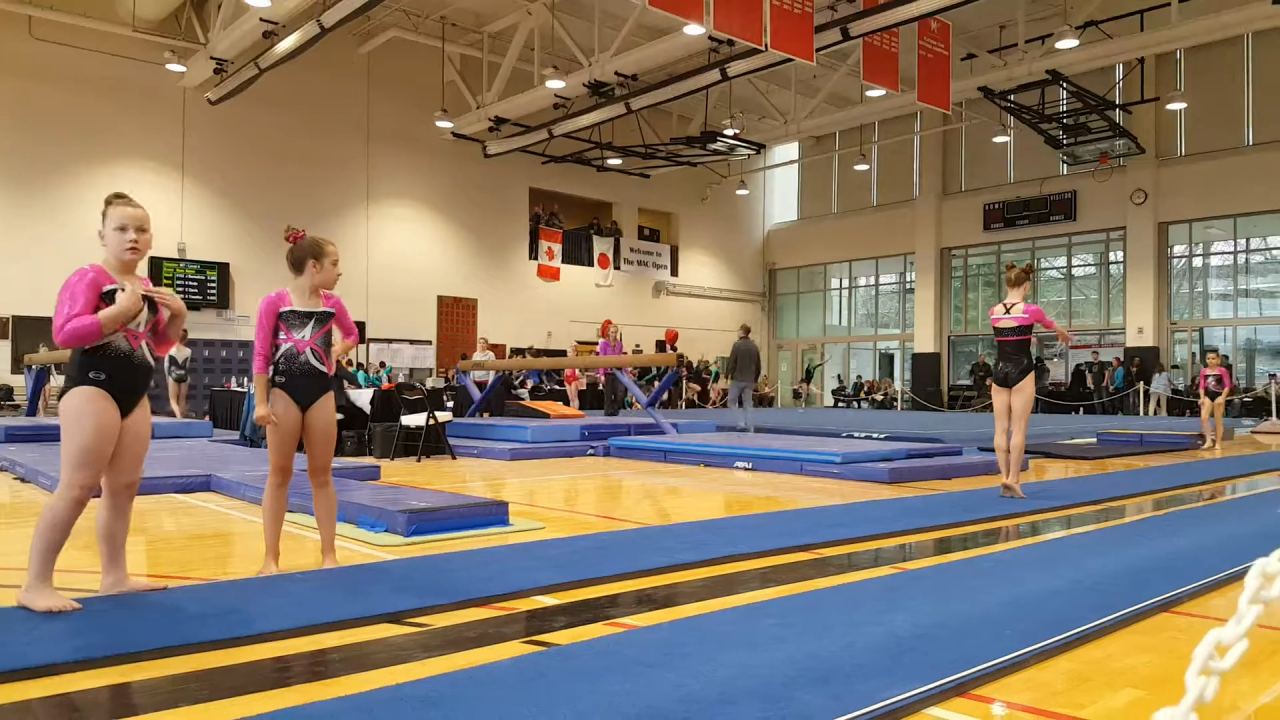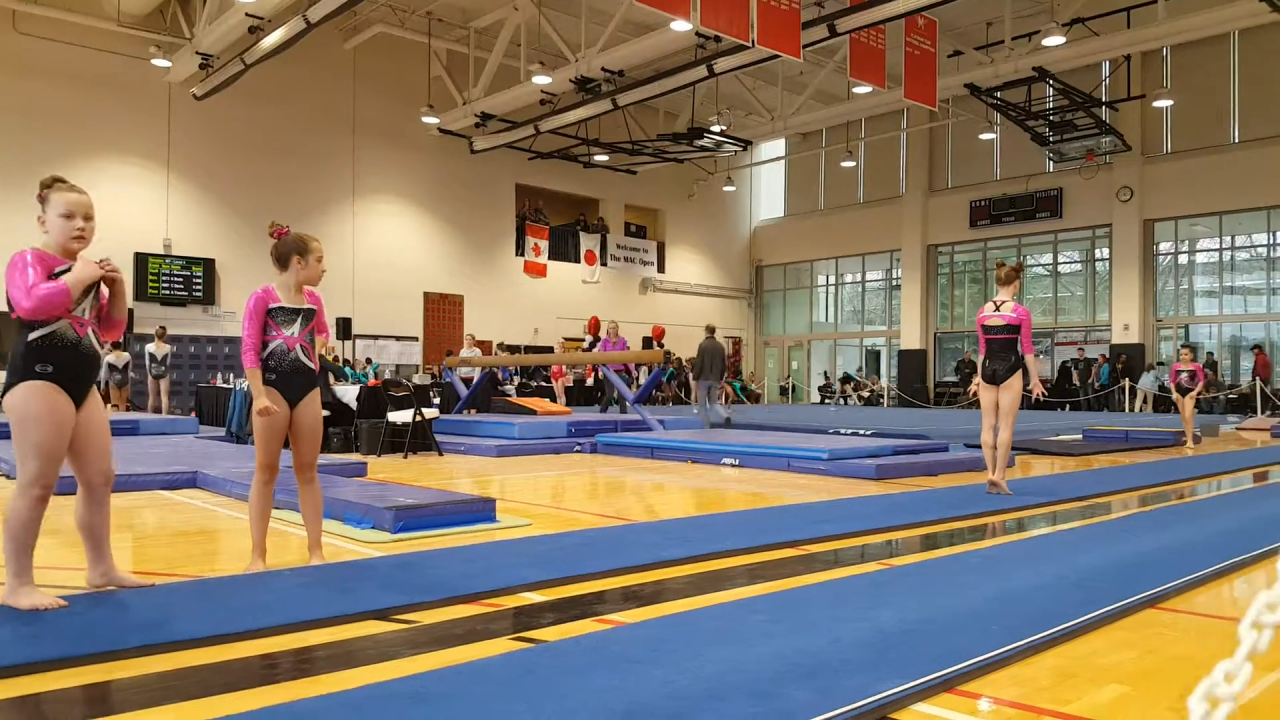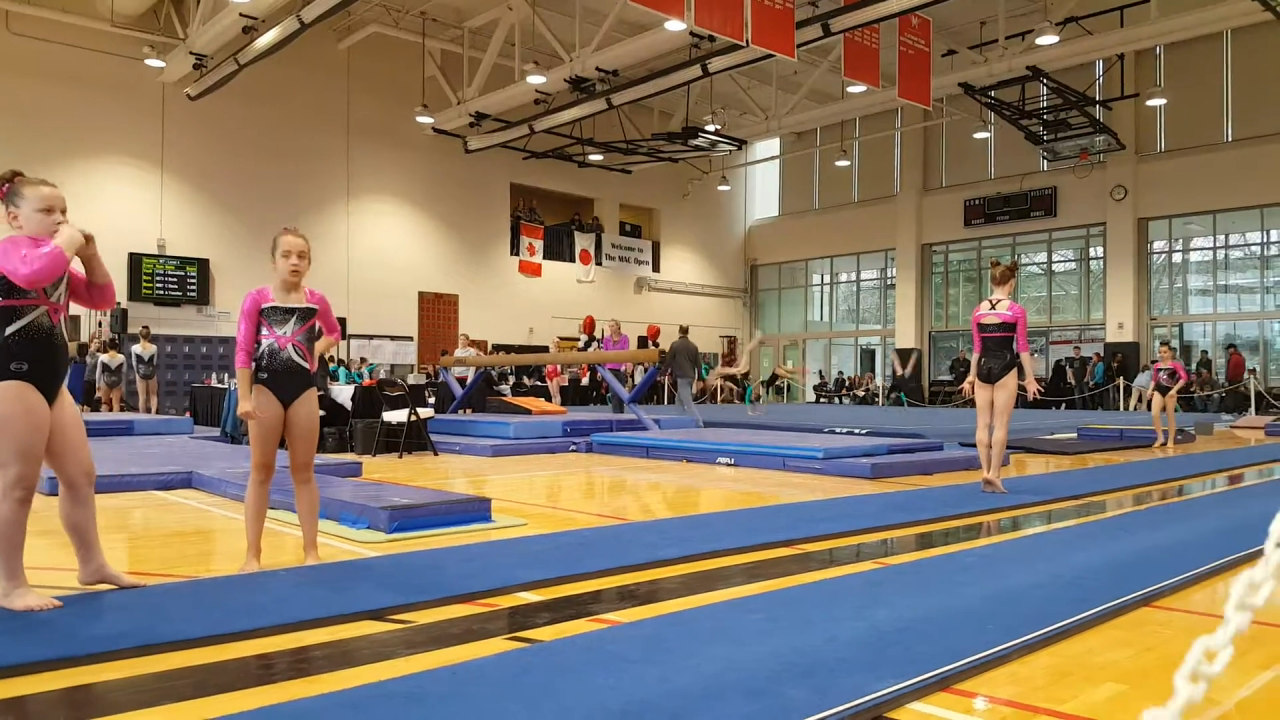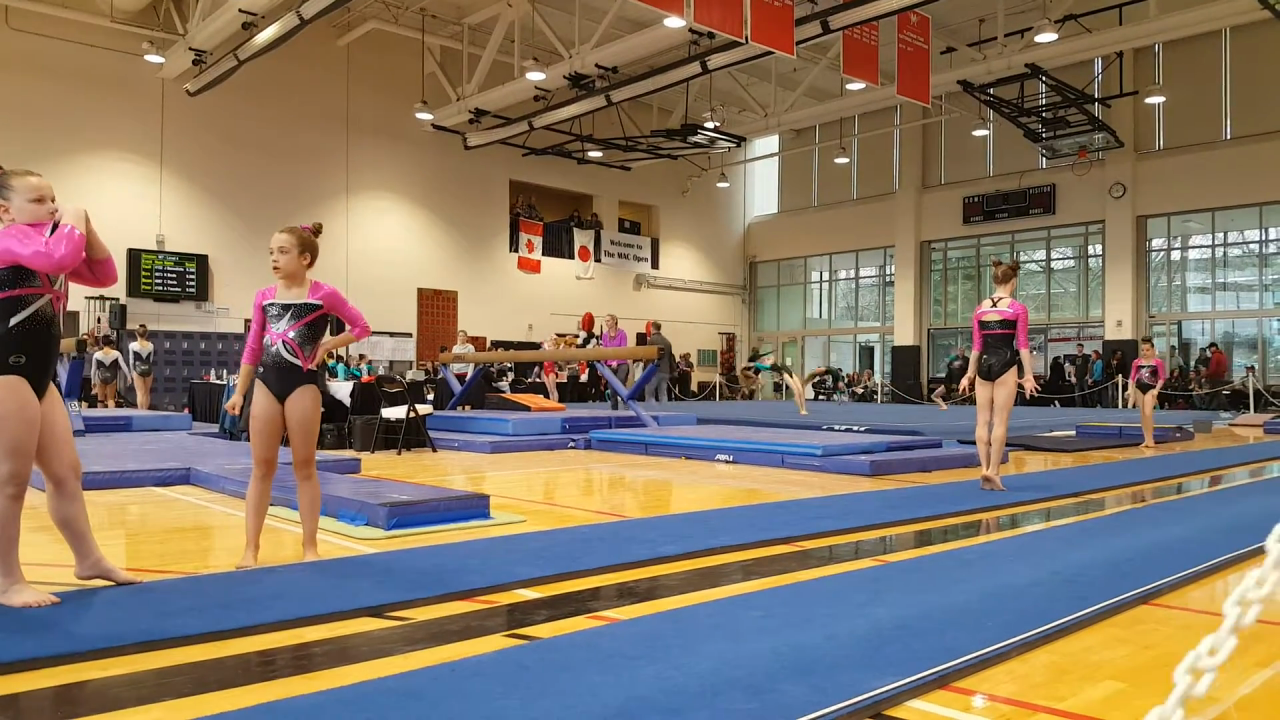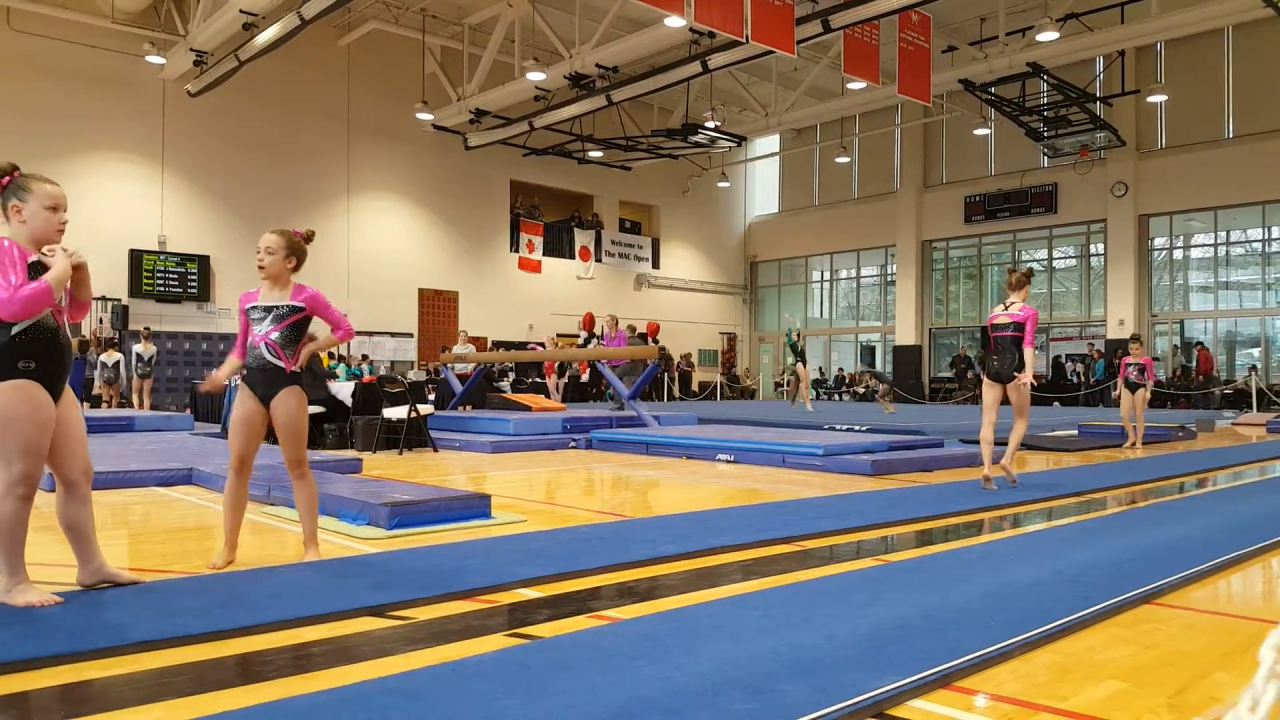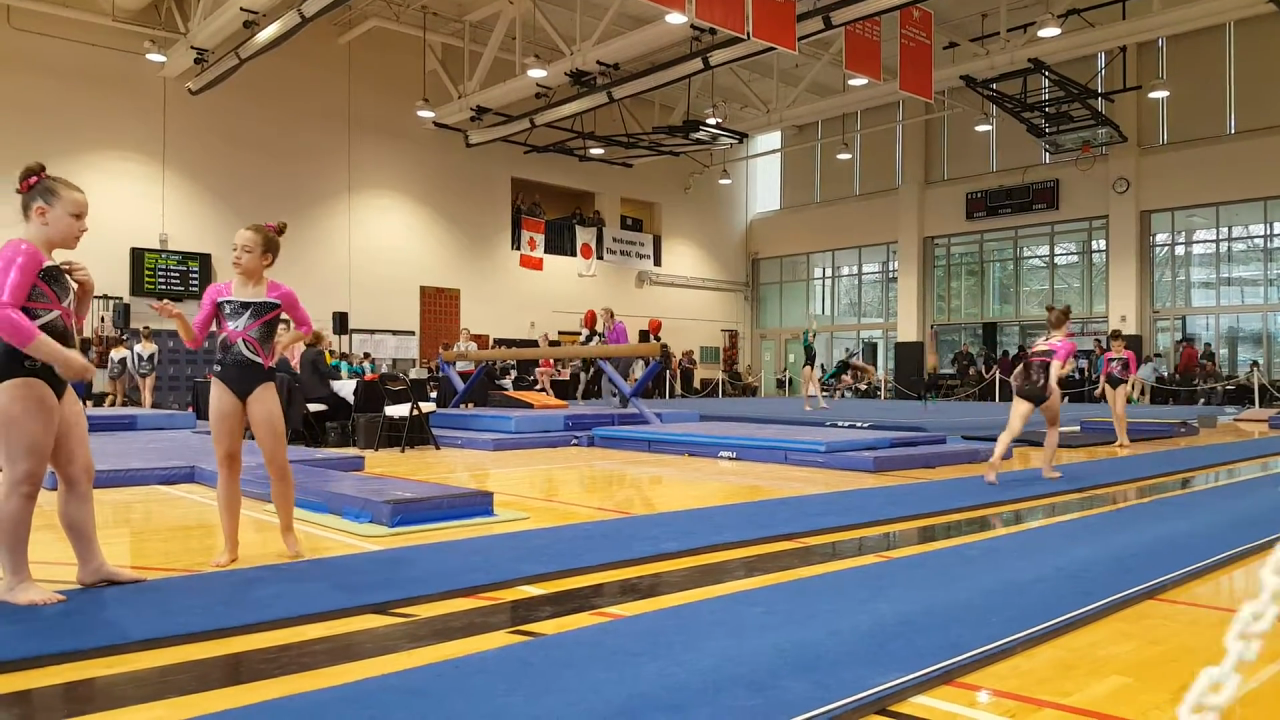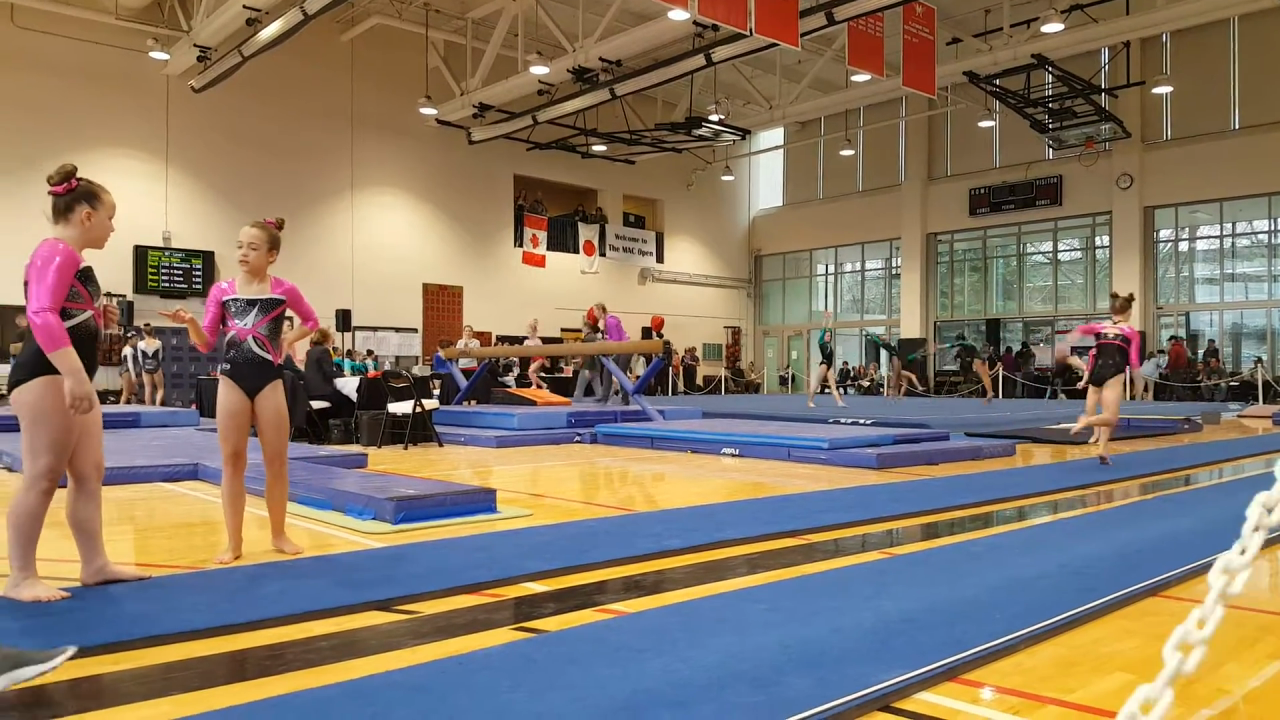
dt=0.4s
person 1, frame 1
left shoulder: (148, 289)
right shoulder: (88, 278)
left elbow: (159, 347)
right elbow: (66, 333)
left wrist: (177, 317)
right wrist: (121, 310)
left hip: (134, 396)
right hip: (91, 389)
left knee: (124, 488)
right knee: (77, 487)
left ankle: (114, 575)
right ankle: (35, 584)
person 1, frame 2
left shoulder: (85, 272)
left elbow: (110, 330)
left wrist: (117, 289)
right wrist: (79, 277)
left hip: (83, 385)
right hip: (39, 381)
left knee: (99, 479)
right knee: (37, 484)
left ankle: (102, 568)
person 1, frame 3
left shoulder: (55, 259)
left elbow: (103, 299)
right elbow: (36, 274)
left wrist: (89, 252)
right wrist: (64, 241)
left hip: (51, 382)
left knee: (80, 475)
left ankle: (93, 564)
person 1, frame 4
left shoulder: (47, 240)
left elbow: (103, 274)
right elbow: (62, 257)
left wrist: (85, 229)
right wrist: (73, 222)
left hip: (37, 374)
left knee: (66, 472)
left ankle: (89, 558)
person 1, frame 5
left shoulder: (44, 258)
left elbow: (76, 312)
left wrist: (79, 276)
right wrist: (57, 274)
left hip: (54, 379)
left knee: (78, 474)
left ankle: (91, 565)
person 1, frame 6
left shoulder: (51, 264)
left elbow: (66, 322)
left wrist: (83, 292)
right wrist: (61, 356)
left hip: (51, 379)
left knee: (80, 474)
left ankle: (92, 564)
person 1, frame 7
left shoulder: (68, 258)
right shoulder: (56, 252)
right elbow: (41, 316)
left wrist: (100, 316)
right wrist: (74, 376)
left hip: (68, 377)
right hip: (45, 376)
left knee: (89, 473)
right knee: (42, 476)
left ankle: (95, 564)
right ankle: (20, 576)
person 2, frame 1
left shoulder: (333, 304)
right shoulder: (274, 302)
left elbow: (351, 336)
right elbow: (260, 356)
left wrist: (334, 354)
right wrist: (260, 402)
left hip: (322, 391)
right hip: (284, 390)
left knee: (322, 475)
right knee: (279, 473)
left ankle: (329, 554)
right ankle: (271, 557)
person 2, frame 2
left shoulder: (314, 300)
right shoulder: (261, 298)
right elbow: (249, 351)
left wrist: (314, 352)
right wrist: (259, 395)
left hip: (308, 388)
right hip: (273, 387)
left knee: (307, 471)
right knee: (266, 471)
left ankle: (316, 551)
right ankle: (258, 554)
person 2, frame 3
left shoulder: (317, 301)
right shoulder: (256, 299)
left elbow: (333, 332)
right elbow: (243, 351)
left wrist: (317, 350)
right wrist: (245, 397)
left hip: (304, 387)
right hip: (266, 386)
left knee: (303, 471)
right knee: (261, 471)
left ankle: (311, 550)
right ankle: (253, 554)
person 2, frame 4
left shoulder: (324, 295)
right shoulder: (263, 297)
left elbow: (361, 327)
right elbow: (252, 348)
left wrist: (326, 347)
right wrist: (239, 392)
left hip: (302, 383)
right hip: (266, 382)
left knee: (304, 467)
right knee: (262, 467)
left ankle: (310, 546)
right ankle: (252, 549)
person 2, frame 5
left shoulder: (307, 297)
right shoulder: (247, 299)
left elbow: (345, 330)
right elbow: (241, 349)
left wrist: (310, 348)
right wrist: (224, 372)
left hip: (287, 385)
right hip: (250, 384)
left knee: (297, 468)
right knee: (238, 465)
left ankle: (311, 545)
right ankle: (228, 546)
person 2, frame 6
left shoulder: (280, 294)
right shoulder: (216, 292)
left elbow: (305, 327)
right elbow: (194, 340)
left wrist: (281, 344)
right wrist: (179, 318)
left hip: (261, 381)
right hip: (224, 380)
left knee: (277, 463)
right knee: (227, 463)
left ankle: (287, 531)
right ankle: (230, 544)
person 2, frame 7
left shoulder: (285, 291)
right shoulder: (221, 292)
left elbow: (311, 321)
right elbow: (206, 344)
left wrist: (288, 340)
right wrist: (190, 324)
left hip: (269, 378)
right hip: (233, 378)
left knee: (276, 461)
right knee: (232, 461)
left ankle: (279, 534)
right ankle: (233, 541)
person 3, frame 1
left shoulder: (994, 312)
right shoulder: (1031, 311)
right elbow: (1050, 326)
right wrist: (1065, 335)
left hip: (1000, 371)
right hip: (1022, 371)
left knee: (1001, 429)
right knee: (1018, 429)
left ankle: (1005, 479)
right ankle: (1013, 479)
person 3, frame 2
left shoulder: (983, 312)
right shoulder: (1020, 312)
left elbow: (982, 348)
right elbow: (1027, 348)
left wrist: (979, 377)
right wrist: (1035, 379)
left hip: (988, 369)
right hip: (1010, 369)
left knee: (988, 425)
right knee: (1005, 426)
left ankle: (991, 476)
right ankle: (999, 476)
person 3, frame 3
left shoulder: (978, 311)
right shoulder: (1016, 310)
left elbow: (977, 347)
right elbow: (1022, 346)
left wrist: (972, 376)
right wrist: (1029, 378)
left hip: (984, 367)
right hip: (1005, 367)
left knee: (983, 424)
right knee: (1000, 425)
left ankle: (986, 474)
right ankle: (994, 475)
person 3, frame 4
left shoulder: (980, 308)
right shoulder: (1018, 308)
left elbow: (977, 344)
right elbow: (1023, 343)
left wrist: (970, 374)
right wrist: (1028, 375)
left hip: (985, 364)
right hip: (1005, 364)
left knee: (983, 421)
right knee: (1000, 422)
left ankle: (985, 471)
right ankle: (992, 472)
person 3, frame 5
left shoulder: (994, 312)
right shoulder: (1029, 312)
right elbow: (1028, 343)
right wrist: (1028, 372)
left hip: (992, 366)
right hip: (1013, 367)
left knee: (988, 422)
right knee: (1021, 418)
left ankle: (987, 470)
right ankle: (1007, 460)
person 3, frame 6
left shoulder: (1037, 343)
right shoulder: (1067, 345)
right elbow: (1057, 364)
right wrist: (1053, 381)
left hip: (1025, 388)
right hip: (1044, 388)
left knee: (1011, 432)
right knee: (1053, 427)
left ankle: (995, 461)
right ankle: (1047, 468)
person 3, frame 7
left shoulder: (1098, 327)
right shoulder: (1131, 332)
left elbow: (1082, 329)
right elbow: (1134, 361)
left wrist: (1070, 339)
left hip: (1096, 373)
right hip: (1113, 374)
right knee: (1109, 418)
left ankle: (1103, 451)
right ankle: (1085, 421)
